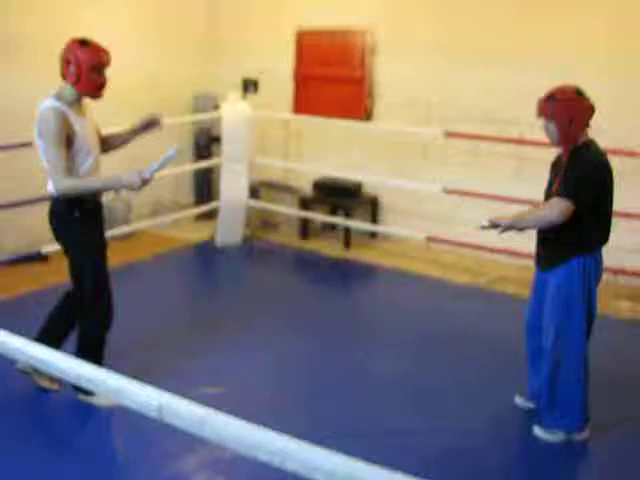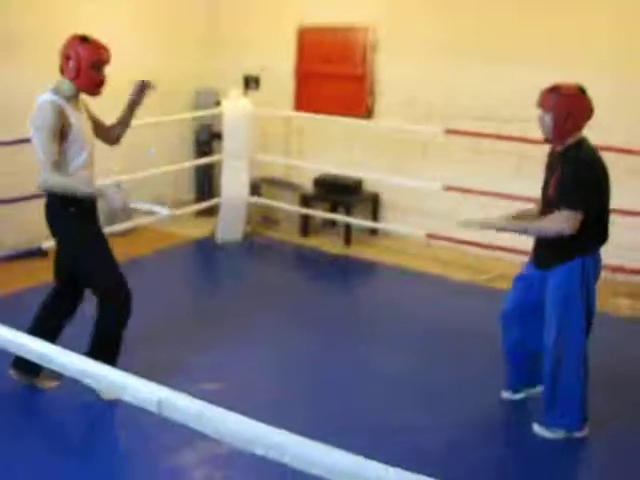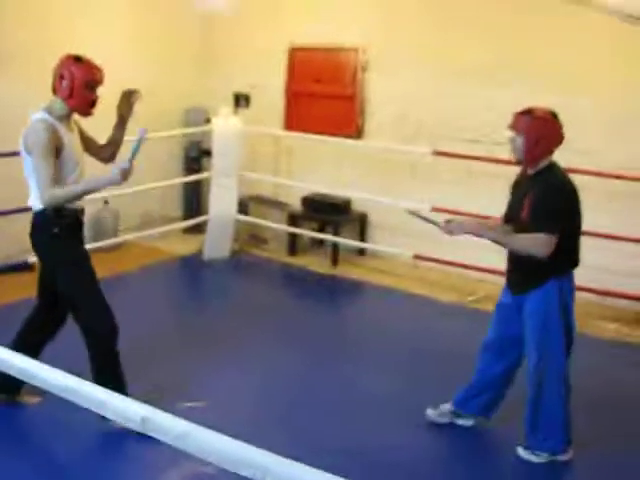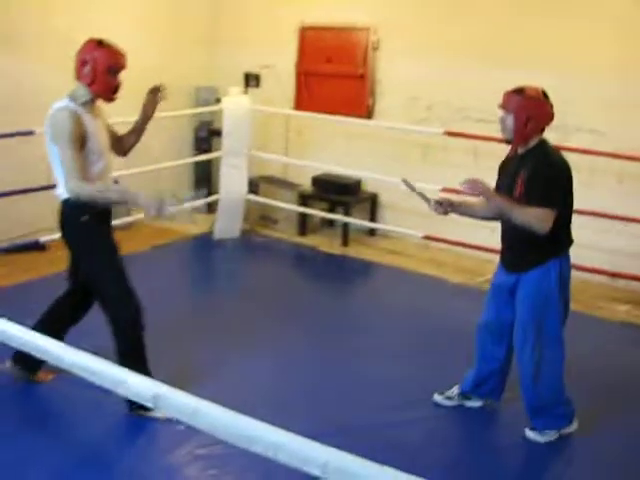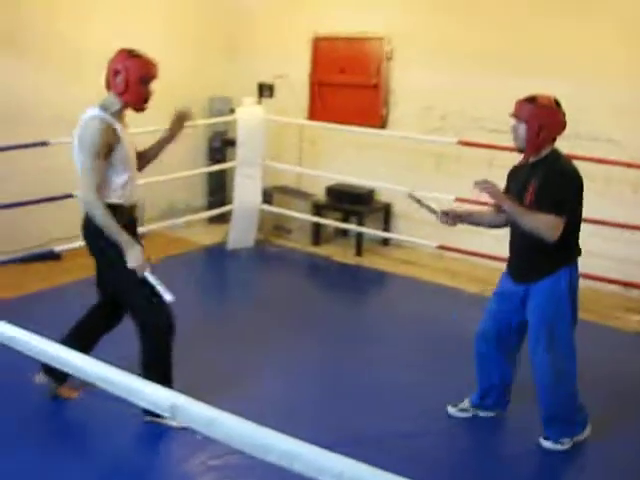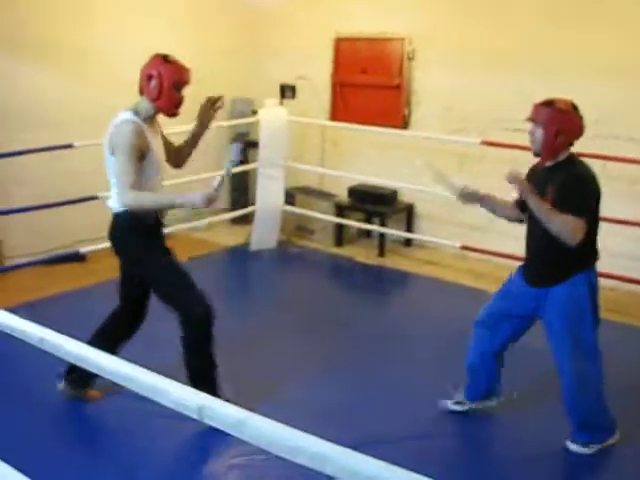
dt=0.2s
person 1, frame 1
left shoulder: (78, 108)
right shoulder: (53, 115)
left elbow: (101, 144)
right elbow: (62, 184)
left wrist: (138, 130)
right wrist: (119, 180)
left hip: (86, 210)
right hip: (72, 214)
left knee: (84, 292)
right knee: (98, 303)
right ankle: (87, 384)
person 1, frame 2
left shoulder: (77, 105)
right shoulder: (50, 109)
left elbow: (111, 137)
right elbow: (47, 179)
left wrist: (133, 105)
right wrist: (102, 190)
left hip: (79, 208)
right hip: (68, 211)
left knee: (68, 290)
right knee: (117, 294)
left ankle: (26, 365)
person 1, frame 3
left shoulder: (69, 124)
right shoulder: (42, 129)
left elbow: (104, 154)
right elbow: (50, 195)
left wrist: (122, 119)
right wrist: (103, 181)
left hip: (65, 228)
right hip: (54, 230)
left knee: (51, 309)
right knee: (99, 320)
person 1, frame 4
left shoulder: (91, 111)
right shoulder: (66, 117)
left elbow: (121, 147)
right elbow: (78, 187)
left wrist: (146, 115)
right wrist: (136, 199)
left hip: (92, 216)
right hip: (83, 218)
left knee: (80, 293)
right knee: (125, 309)
left ankle: (25, 358)
right ankle: (141, 398)
person 1, frame 5
left shoulder: (114, 122)
right shoulder: (96, 126)
left elbow: (134, 164)
right elbow: (89, 198)
left wrist: (170, 135)
right wrist: (128, 245)
left hip: (118, 225)
right hip: (107, 231)
left knee: (111, 305)
right knee: (157, 319)
left ankle: (54, 372)
person 1, frame 6
left shoulder: (149, 124)
right shoulder: (129, 130)
left elbow: (175, 159)
right elbow: (128, 197)
left wrist: (202, 124)
right wrist: (183, 199)
left hip: (141, 229)
right hip: (133, 230)
left knee: (130, 310)
right knee: (197, 313)
left ankle: (75, 377)
right ankle: (210, 400)
person 2, frame 1
left shoulder: (589, 164)
right shoulder: (567, 158)
left elbow: (556, 213)
left wrist: (511, 221)
right wrist: (523, 218)
left hip: (574, 265)
right hip: (553, 261)
left knee: (563, 341)
right knee: (538, 329)
left ankle: (568, 422)
right ankle: (543, 393)
person 2, frame 2
left shoulder: (584, 164)
right shoulder: (558, 155)
left elbow: (566, 223)
left wrist: (509, 224)
right wrist: (523, 215)
left hip: (572, 265)
right hip: (545, 260)
left knee: (563, 341)
right knee: (516, 315)
left ankle: (567, 420)
right ankle: (526, 379)
person 2, frame 3
left shoulder: (556, 187)
right shoulder: (524, 180)
left elbow: (542, 246)
left wrist: (485, 231)
right wrist: (467, 227)
left hip: (548, 288)
right hip: (518, 284)
left knee: (545, 364)
right knee: (498, 349)
left ankle: (552, 443)
right ankle: (469, 408)
person 2, frame 4
left shoulder: (550, 164)
right shoulder: (511, 161)
left elbow: (542, 222)
right elbow: (498, 211)
left wrist: (495, 197)
right wrist: (456, 206)
left hip: (544, 268)
right hip: (512, 264)
left knee: (536, 344)
right knee: (493, 329)
left ankle: (555, 419)
right ankle: (478, 390)
person 2, frame 5
left shoulder: (562, 173)
right shoulder: (520, 170)
left elbow: (551, 229)
left wrist: (504, 200)
right wrist: (465, 217)
left hip: (552, 278)
right hip: (517, 273)
left knee: (549, 355)
right knee: (492, 335)
left ankle: (569, 427)
right ankle: (488, 401)
person 2, frame 6
left shoulder: (580, 179)
right shoulder: (539, 172)
left elbow: (573, 234)
right elbow: (519, 213)
left wrist: (532, 196)
right wrist: (481, 199)
left hip: (570, 282)
right hip: (531, 274)
left knee: (575, 360)
right knee: (490, 326)
left ankle: (597, 431)
right ankle: (478, 391)
